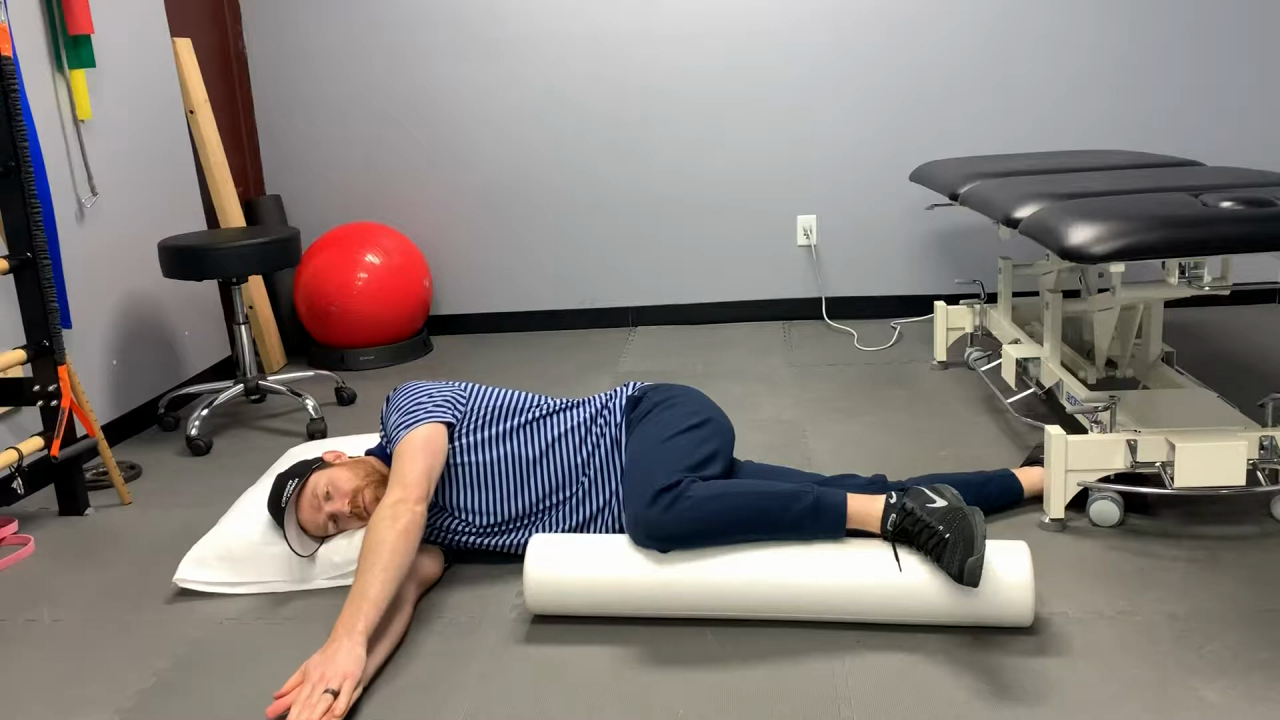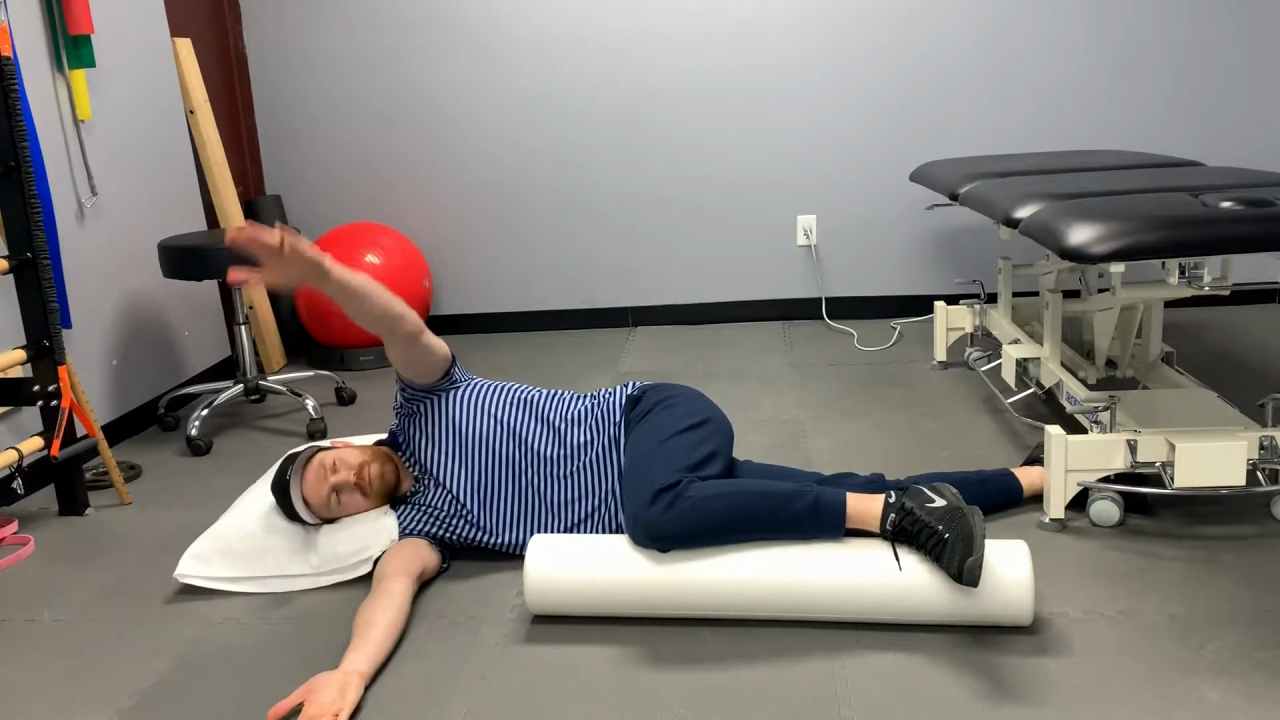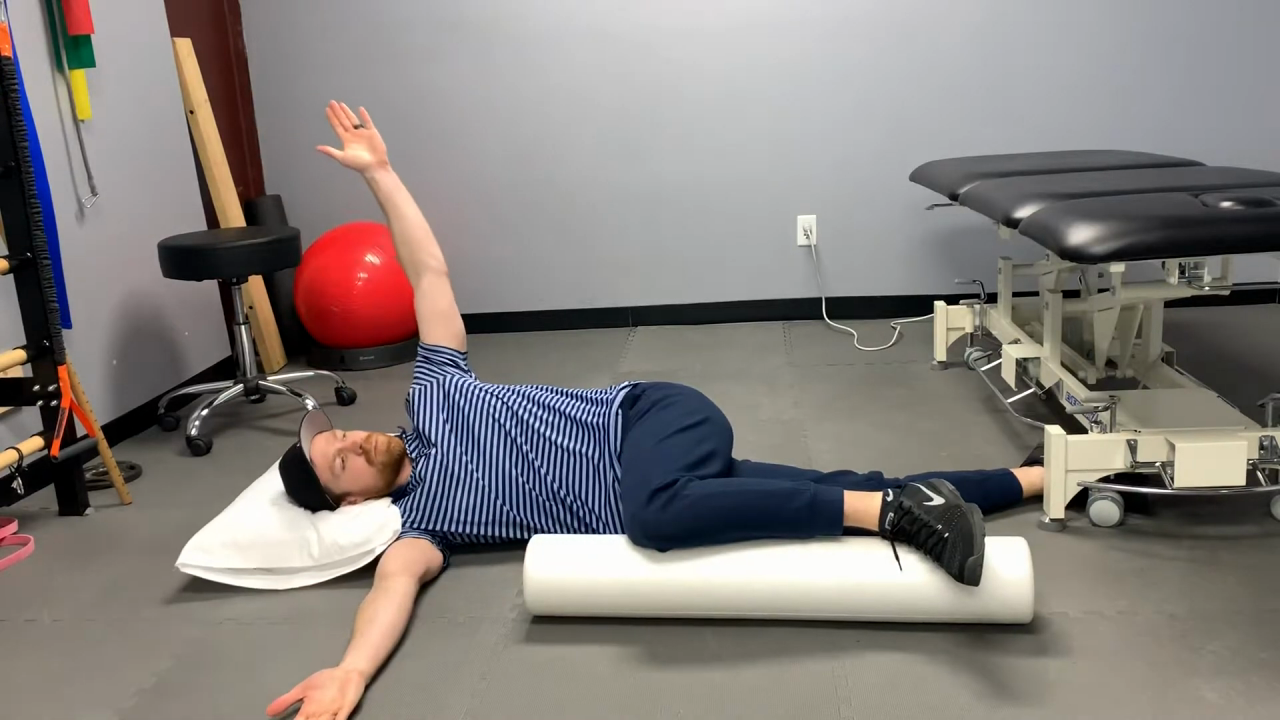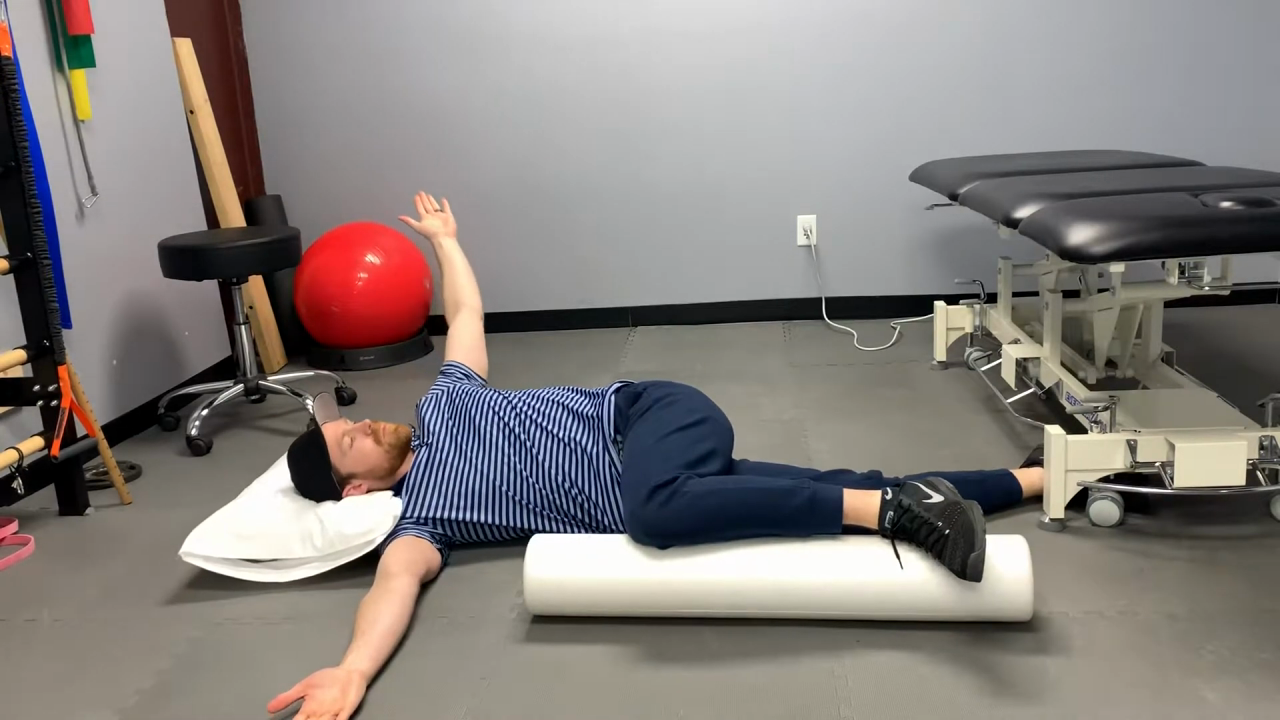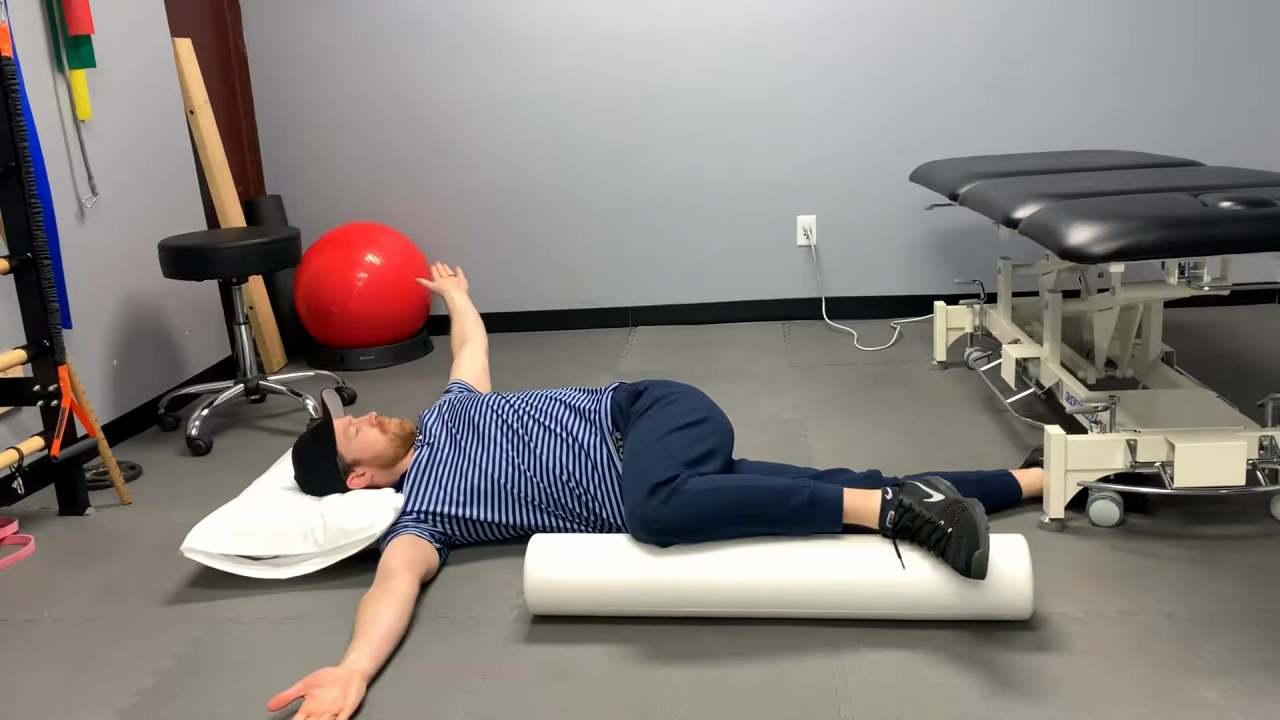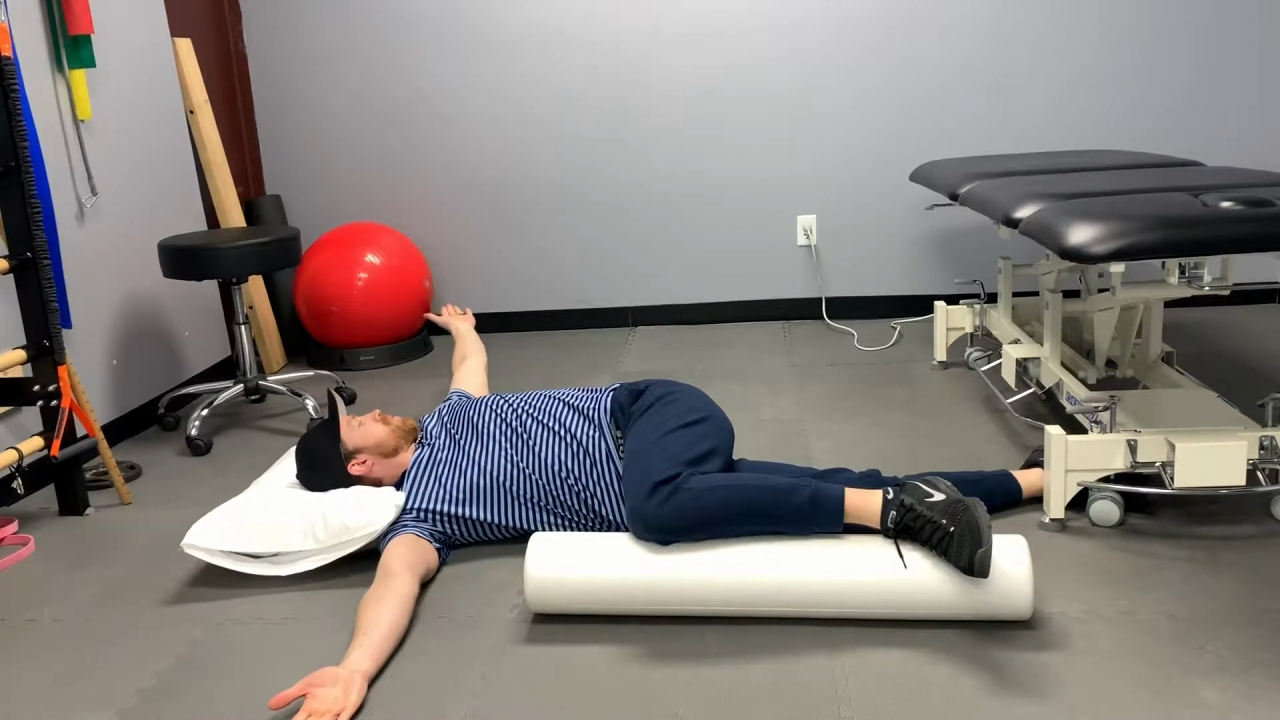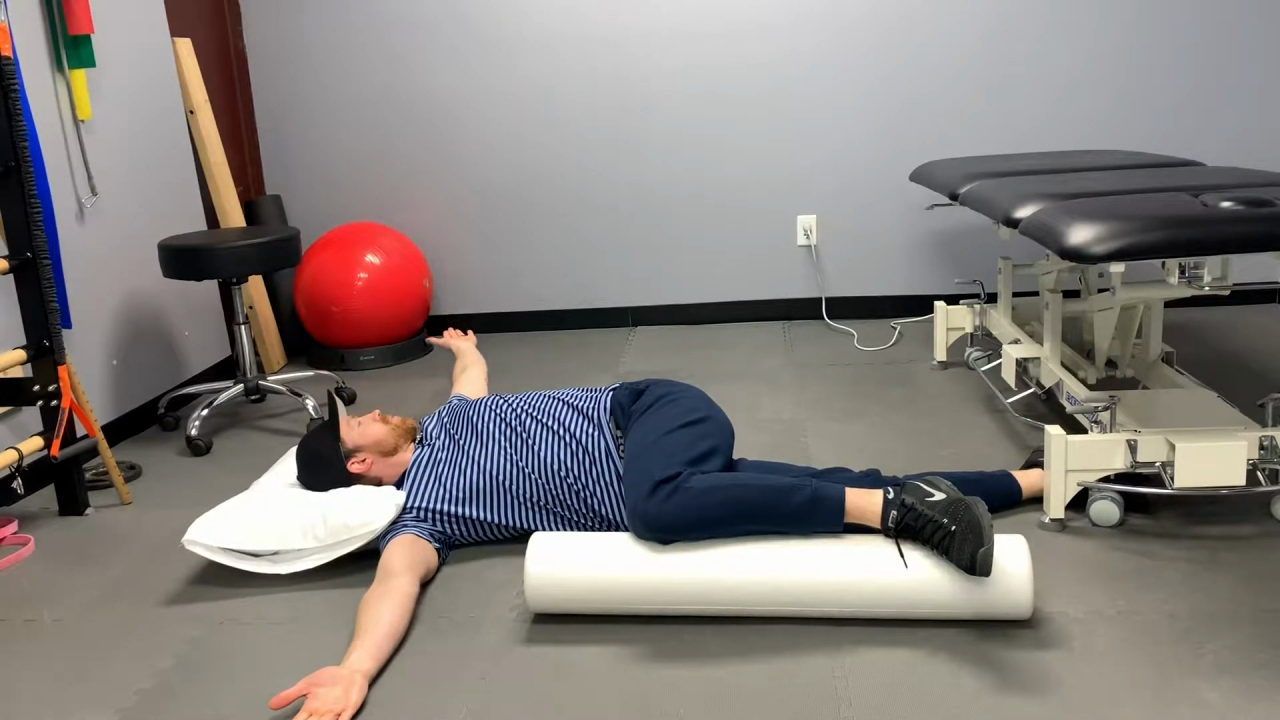
dt=0.7s
person 1, frame 1
left shoulder: (409, 405)
right shoulder: (435, 531)
left elbow: (402, 503)
right elbow: (403, 587)
left wrist: (344, 640)
left hip: (657, 419)
right hip: (643, 510)
left knee: (659, 510)
right knee: (846, 505)
left ankle: (897, 509)
right ankle: (1042, 474)
person 1, frame 2
left shoulder: (425, 402)
right shoulder: (422, 518)
left elbow: (401, 325)
right elbow: (393, 587)
left wrist: (313, 271)
left hip: (652, 417)
right hip: (650, 512)
left knee: (663, 510)
right knee: (844, 495)
left ankle: (896, 509)
right ankle: (1040, 479)
person 1, frame 3
left shoulder: (433, 393)
right shoulder: (421, 519)
left elbow: (431, 274)
right elbow: (397, 580)
left wrist: (379, 172)
left hip: (655, 416)
right hip: (649, 499)
left knee: (657, 511)
right knee: (808, 501)
left ankle: (898, 510)
right ankle: (1041, 477)
person 1, frame 4
left shoulder: (441, 405)
right shoulder: (419, 517)
left elbow: (466, 313)
right elbow: (396, 581)
left hip: (654, 412)
right hip: (639, 499)
left knee: (655, 506)
left ankle: (895, 504)
person 1, frame 5
left shoulder: (446, 412)
right shoulder: (418, 516)
left elbow: (473, 342)
right elbow: (397, 580)
left hip: (651, 412)
right hip: (642, 492)
left knee: (659, 503)
right knee: (832, 491)
left ankle: (897, 505)
person 1, frame 6
left shoulder: (447, 416)
right shoulder: (418, 517)
left elbow: (474, 358)
right elbow: (397, 580)
left hip: (652, 411)
right hip: (644, 495)
left knee: (658, 503)
right knee: (833, 494)
left ankle: (895, 503)
right ankle: (1034, 478)
person 1, frame 7
left shoulder: (445, 418)
right shoulder: (416, 518)
right elbow: (397, 582)
left hip: (655, 411)
right hip: (637, 494)
left knee: (660, 502)
left ankle: (896, 505)
right ankle: (1037, 480)
